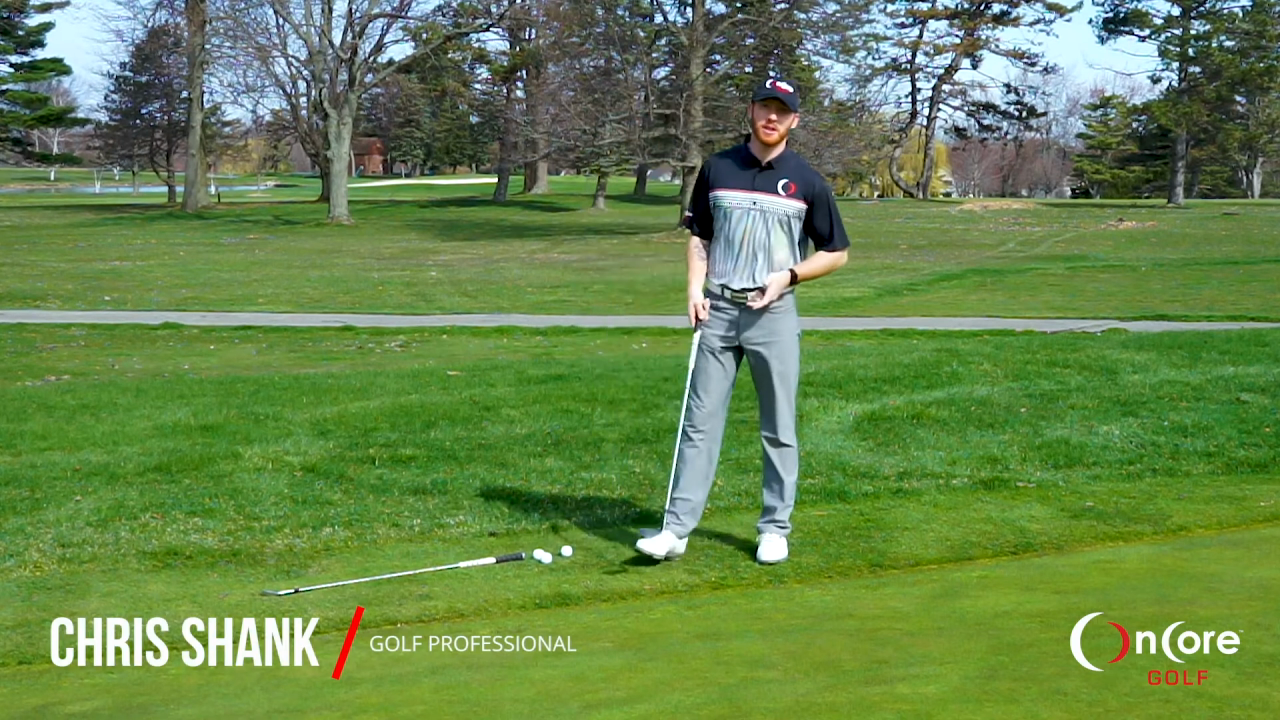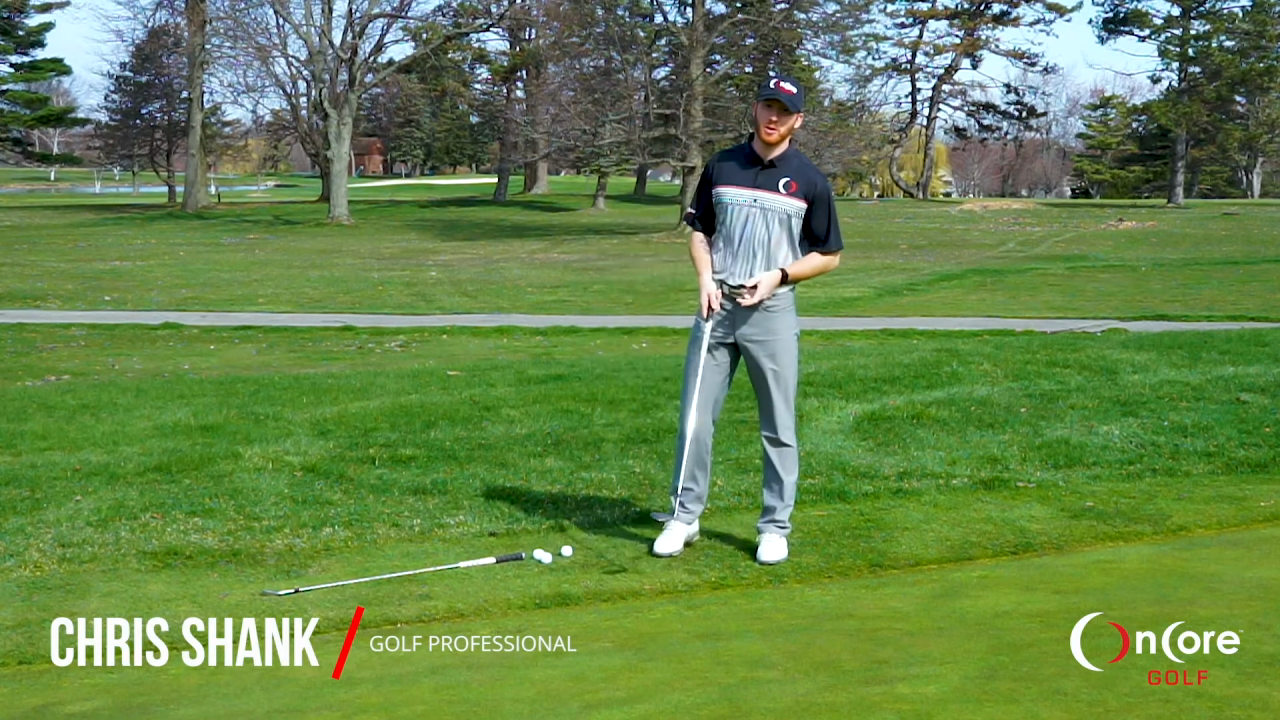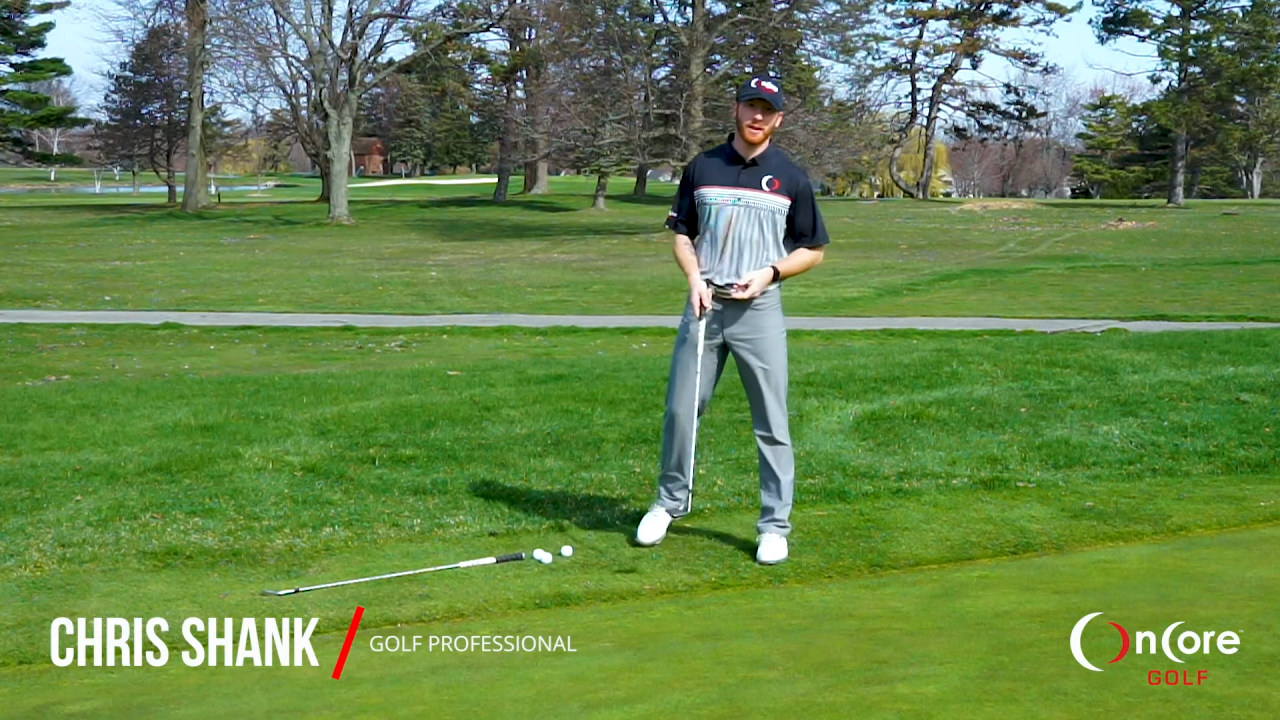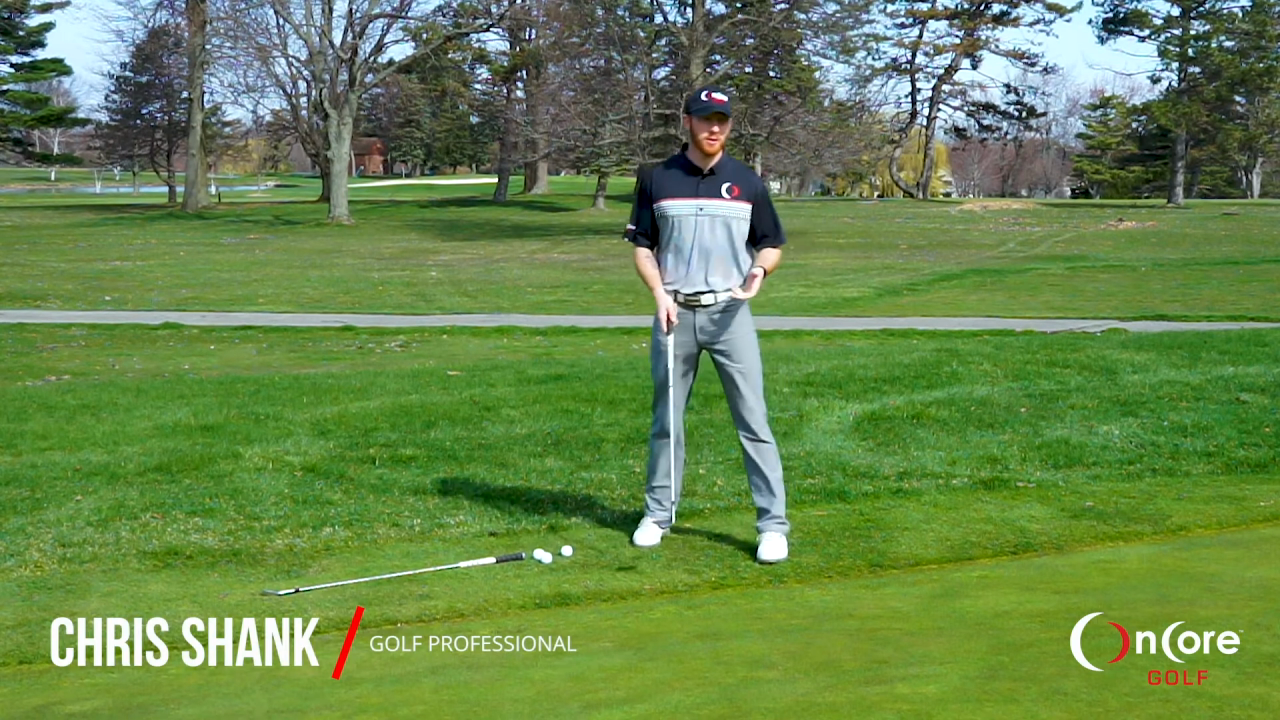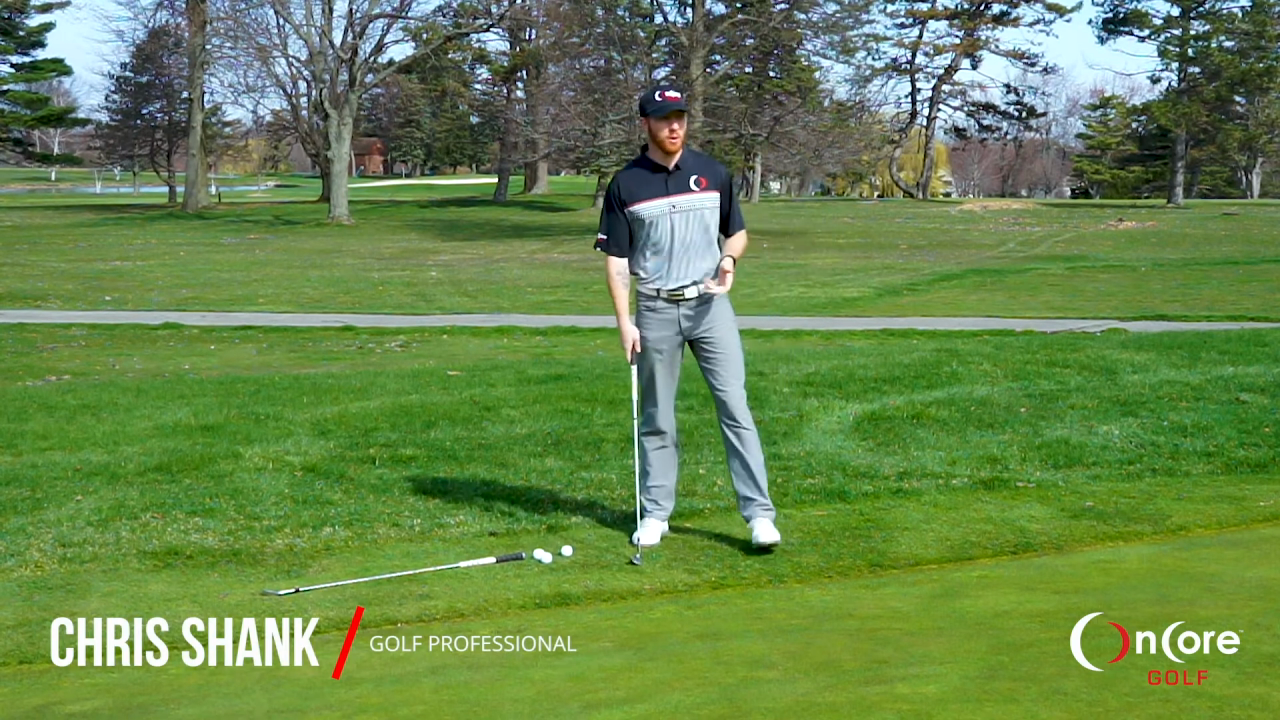
dt=0.3s
person 1, frame 1
left shoulder: (808, 181)
right shoulder: (716, 169)
left elbow: (835, 252)
right elbow: (699, 236)
left wrist: (787, 275)
right wrist: (695, 287)
left hip: (774, 314)
right hip: (719, 310)
left knee: (778, 428)
right knee: (700, 422)
left ankle: (774, 527)
right ankle: (677, 528)
person 1, frame 2
left shoulder: (810, 180)
right shoulder: (720, 166)
left elbow: (828, 255)
right elbow: (700, 232)
left wrist: (778, 275)
right wrist: (705, 278)
left hip: (772, 311)
right hip: (719, 309)
left knee: (777, 426)
right knee: (695, 414)
left ankle: (775, 527)
right ankle: (685, 515)
person 1, frame 3
left shoulder: (791, 178)
right shoulder: (701, 168)
left elbow: (812, 249)
right elbow: (682, 234)
left wrist: (769, 272)
right wrist: (694, 279)
left hip: (760, 311)
right hip: (706, 307)
left knee: (771, 424)
right knee: (681, 410)
left ankle: (775, 526)
right ankle: (669, 501)
person 1, frame 4
left shoulder: (748, 182)
right shoulder: (656, 180)
left elbow: (772, 246)
right elbow: (642, 247)
left wrist: (759, 271)
right wrist: (659, 292)
left hip: (729, 314)
right hip: (676, 314)
left knee: (753, 420)
right knee: (666, 420)
left ankle: (773, 524)
right ankle: (658, 512)
person 1, frame 5
left shoulder: (714, 174)
right shoulder: (624, 185)
left elbow: (736, 233)
right elbow: (616, 258)
left wrist: (728, 262)
right wrist: (624, 321)
left hip: (710, 306)
right hip: (656, 310)
left knee: (734, 407)
right knee: (657, 417)
left ankle: (758, 511)
right ankle: (656, 512)
